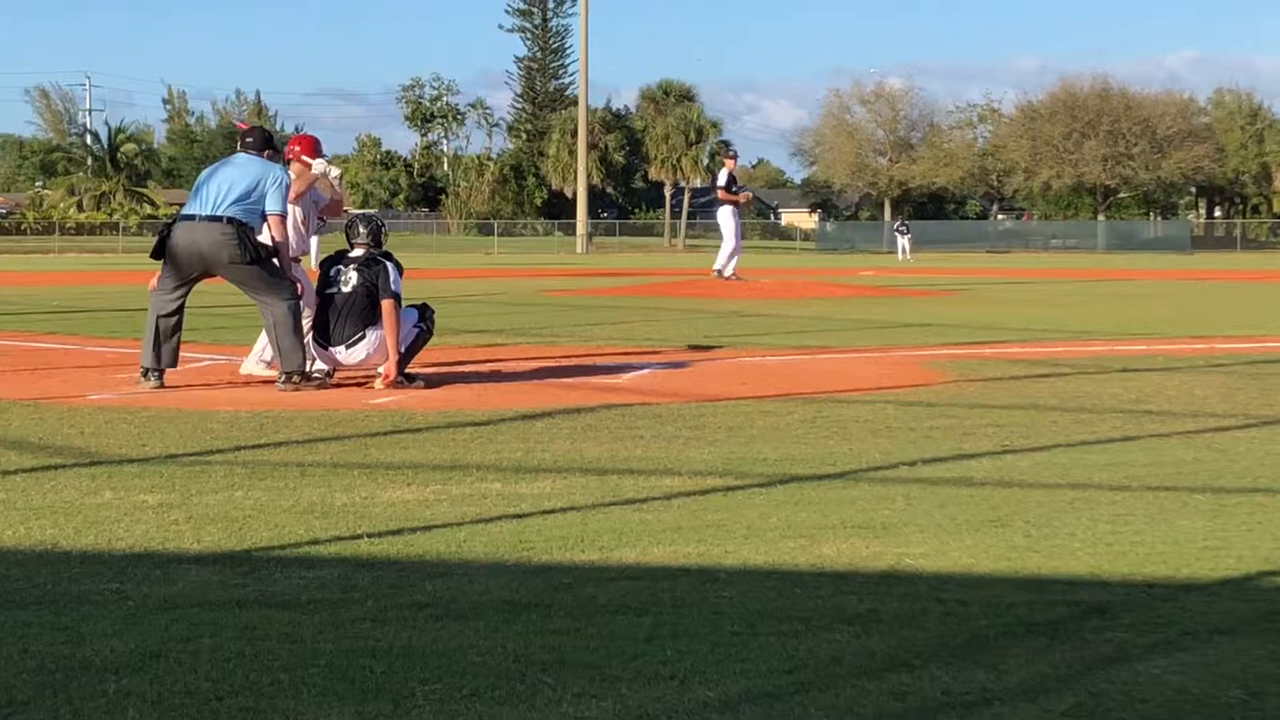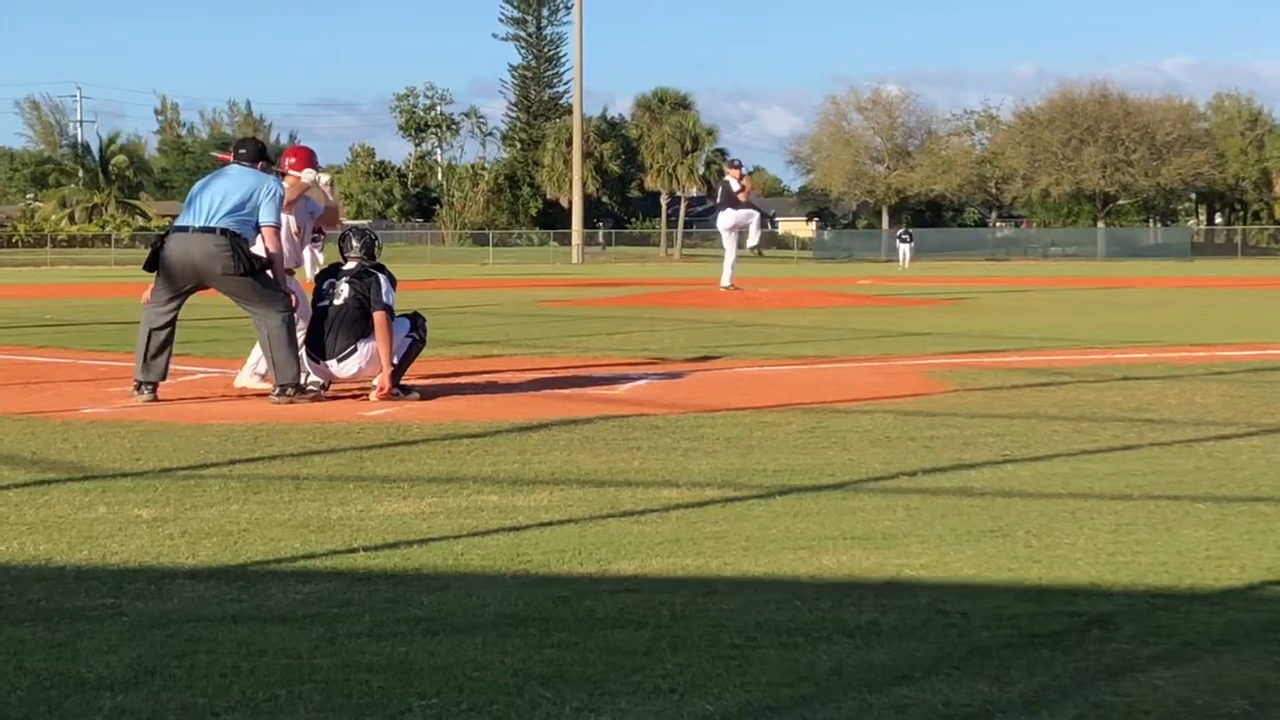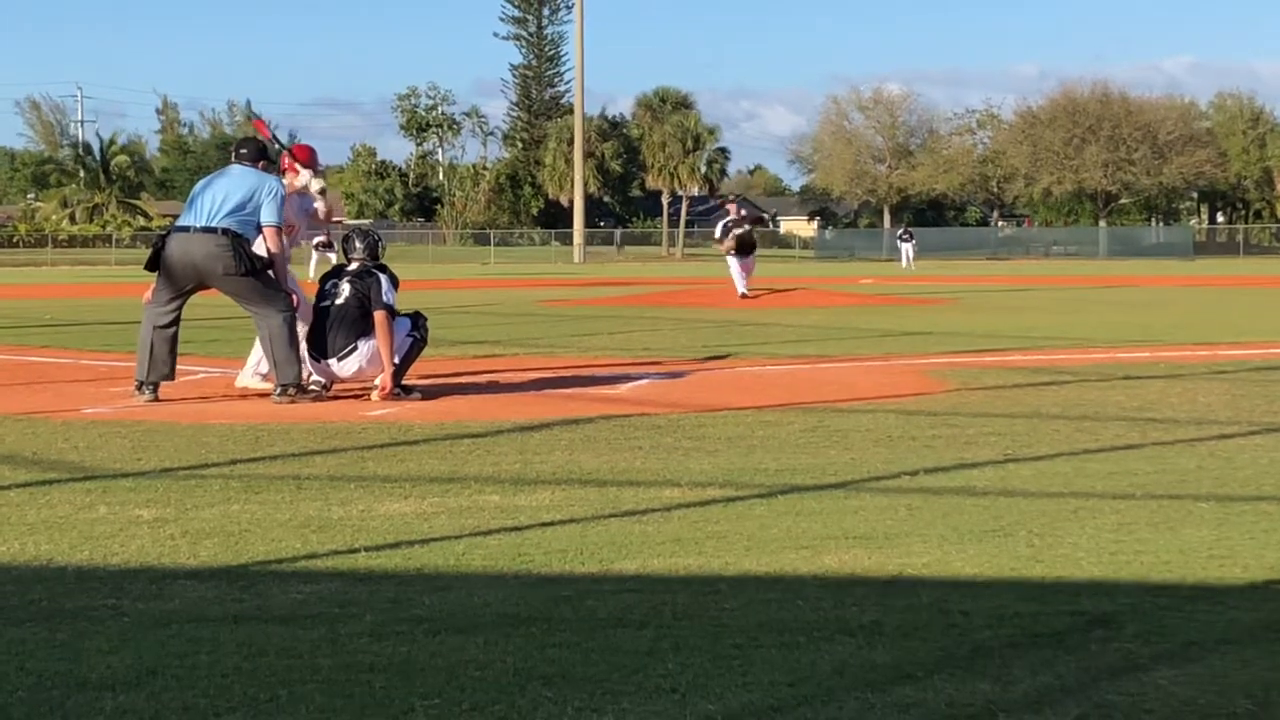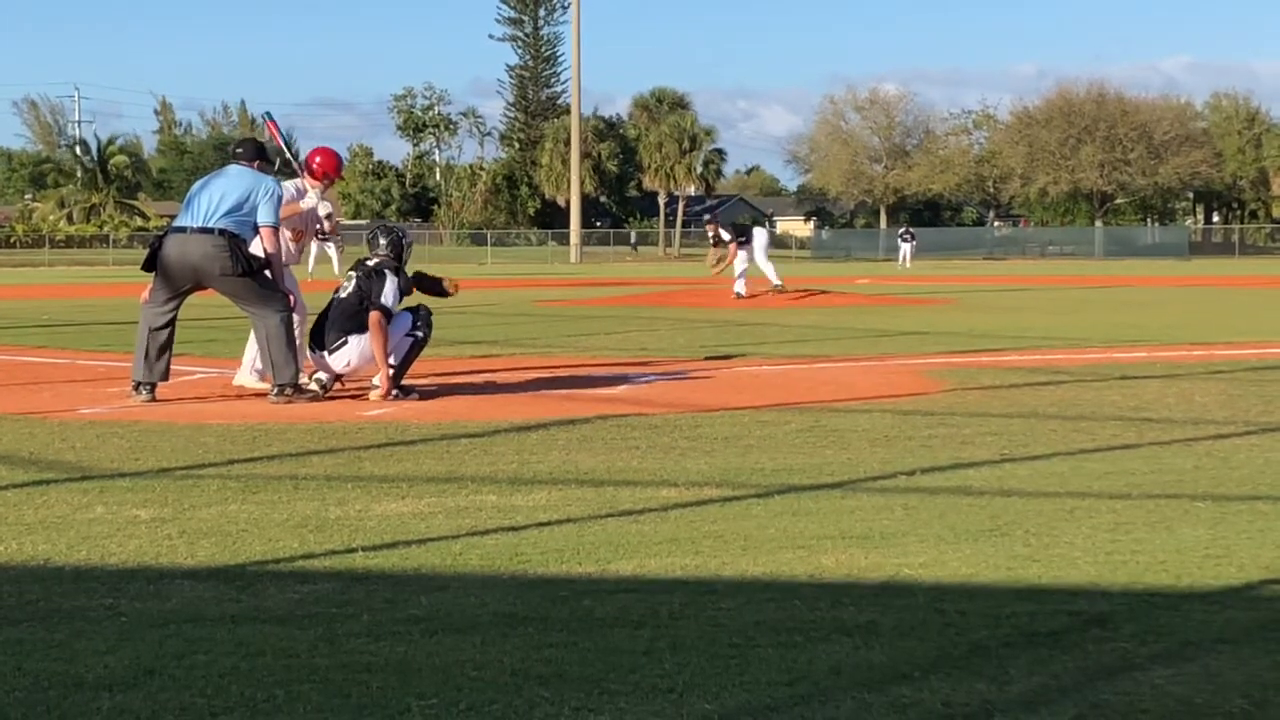
dt=0.7s
person 1, frame 1
left shoulder: (212, 169)
right shoulder: (274, 172)
right elbow: (276, 226)
left wrist: (167, 266)
right wrist: (287, 273)
left hip: (182, 235)
right hip: (226, 237)
left knee: (164, 296)
right knee: (282, 295)
left ankle: (152, 372)
right ankle: (292, 374)
person 1, frame 2
left shoulder: (205, 181)
right shoulder: (268, 183)
right elbow: (270, 238)
left wrist: (160, 279)
right wrist: (282, 285)
left hip: (176, 247)
right hip: (219, 249)
left knee: (157, 309)
right knee: (276, 308)
left ankle: (145, 385)
right ankle: (287, 386)
person 1, frame 3
left shoulder: (207, 181)
right shoulder: (269, 183)
right elbow: (272, 238)
left wrist: (161, 279)
right wrist: (283, 285)
left hip: (177, 246)
right hip: (220, 249)
left knee: (158, 309)
right knee: (278, 307)
left ankle: (146, 385)
right ankle: (288, 386)
person 1, frame 4
left shoulder: (204, 181)
right shoulder: (266, 183)
right elbow: (269, 239)
left wrist: (158, 280)
right wrist: (280, 285)
left hip: (174, 247)
right hip: (217, 250)
left knee: (155, 309)
right knee: (274, 308)
left ankle: (143, 385)
right ankle: (285, 386)
person 2, frame 1
left shoulder: (310, 189)
left elbow: (335, 210)
right elbow: (293, 194)
left wrist: (335, 183)
right wrist: (317, 172)
left hip: (292, 263)
left knee: (309, 310)
left ankle: (305, 360)
right ankle: (256, 362)
person 2, frame 2
left shoulder: (306, 201)
left elbow: (331, 220)
right elbow: (285, 201)
left wrist: (328, 191)
right wrist: (306, 182)
left hip: (286, 274)
left knee: (303, 322)
left ankle: (300, 372)
right ankle: (250, 375)
person 2, frame 3
left shoulder: (303, 198)
left elbow: (324, 218)
left wrist: (320, 196)
right wrist: (297, 184)
left knee: (304, 314)
left ankle: (303, 369)
right ankle: (252, 375)
person 2, frame 4
left shoulder: (316, 198)
right shoulder: (289, 190)
left elbow: (329, 231)
left wrist: (327, 217)
right wrist: (303, 206)
left hip: (282, 265)
right hip: (261, 261)
left knee: (298, 313)
right ankle: (249, 373)
person 3, frame 1
left shoulder: (330, 263)
right shoulder: (383, 264)
left elbow: (320, 306)
right elbow: (389, 309)
right wrist: (394, 359)
left hip: (322, 350)
right hip: (358, 349)
right knee: (423, 314)
left ankle: (322, 369)
right ankle: (392, 374)
person 3, frame 2
left shoulder: (325, 276)
right shoulder: (376, 277)
right elbow: (381, 321)
right wrist: (387, 370)
left hip: (315, 364)
right hip: (351, 361)
right knee: (415, 323)
left ankle: (317, 382)
right ankle: (388, 385)
person 3, frame 3
left shoulder: (330, 277)
right shoulder: (377, 276)
right elbow: (382, 320)
right wrist: (389, 370)
left hip: (316, 364)
right hip: (351, 361)
right knee: (416, 323)
left ankle: (320, 381)
right ankle: (390, 385)
person 3, frame 4
left shoulder: (358, 267)
right shoulder: (387, 275)
right elbow: (376, 321)
right wrist: (384, 371)
left hip: (318, 354)
right hip: (346, 353)
right knee: (420, 317)
left ankle: (323, 378)
right ankle: (385, 385)
